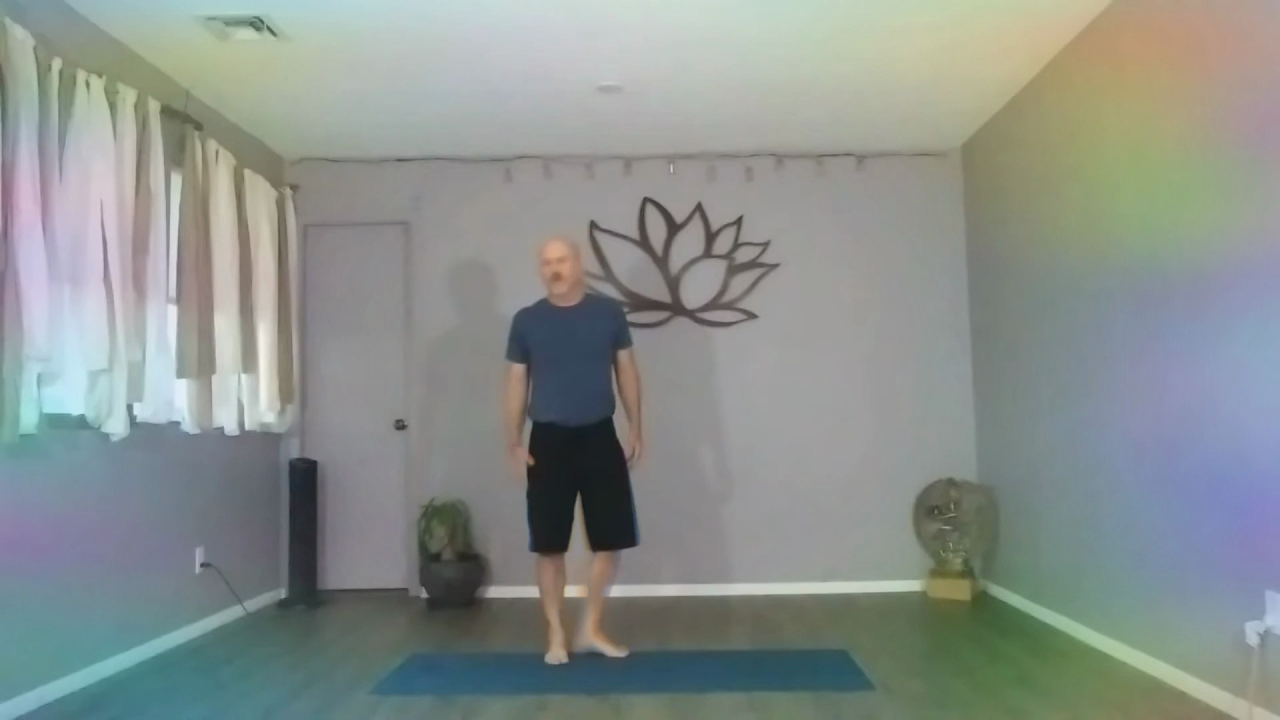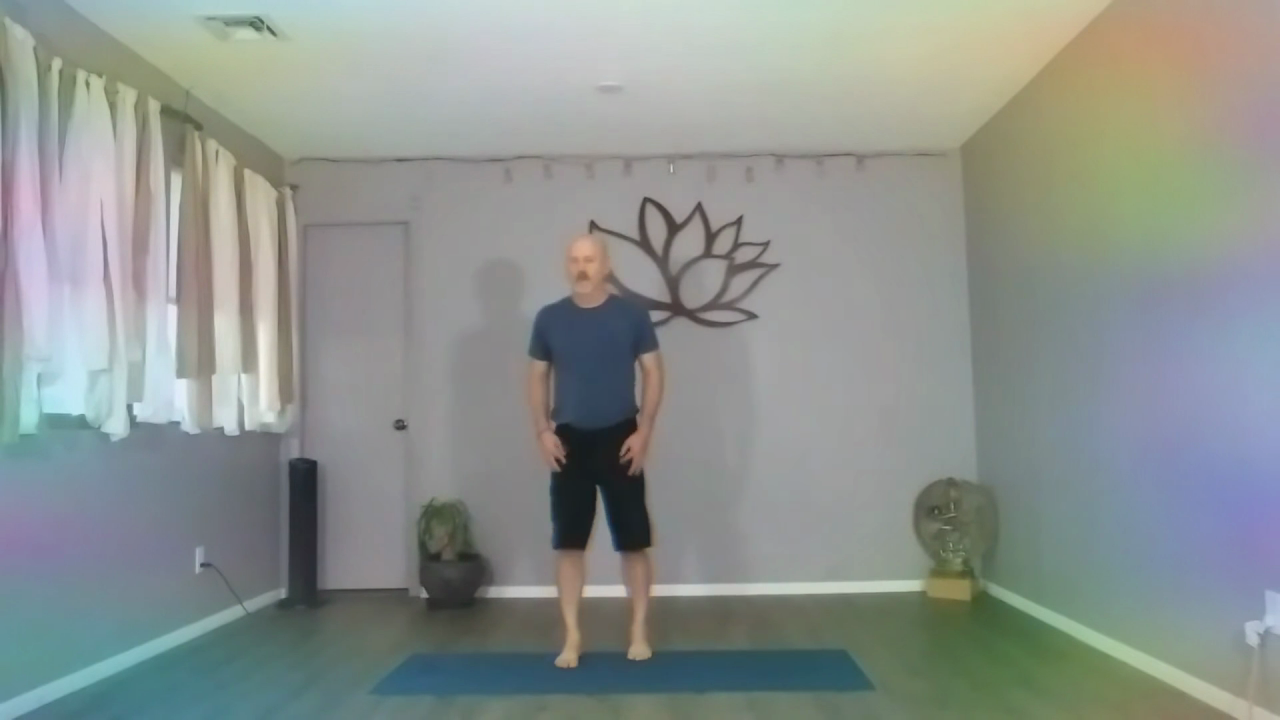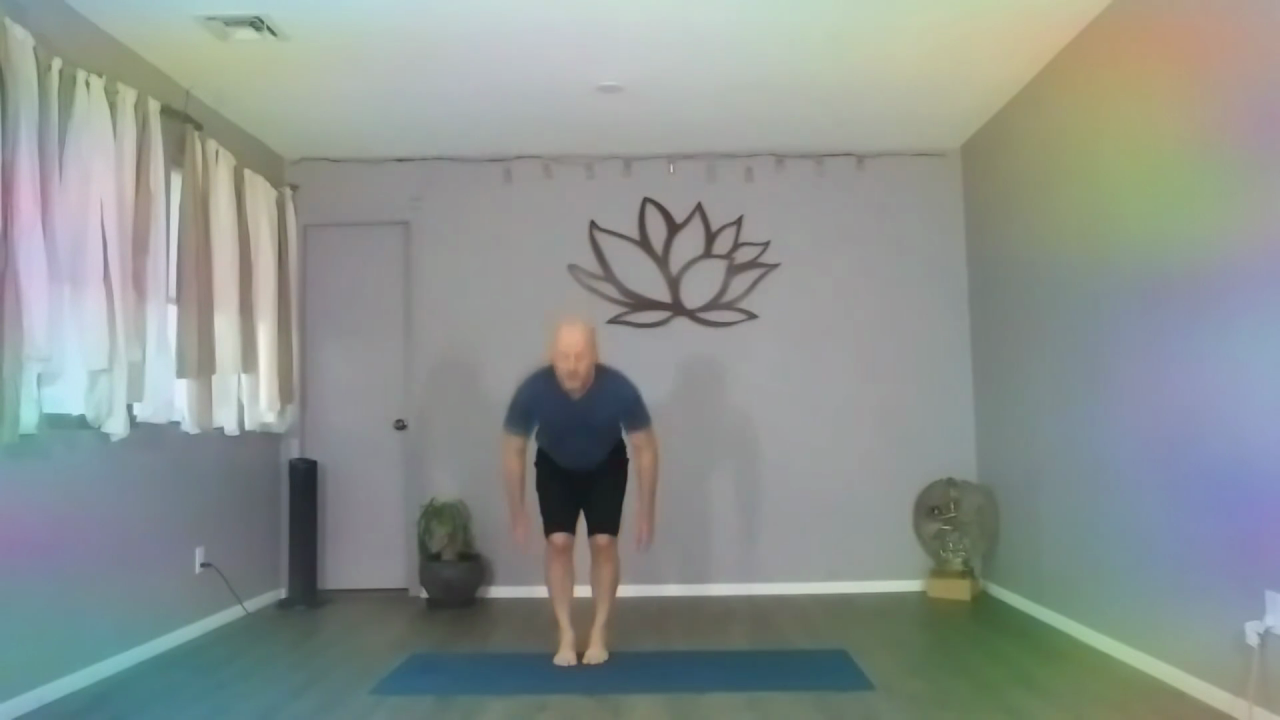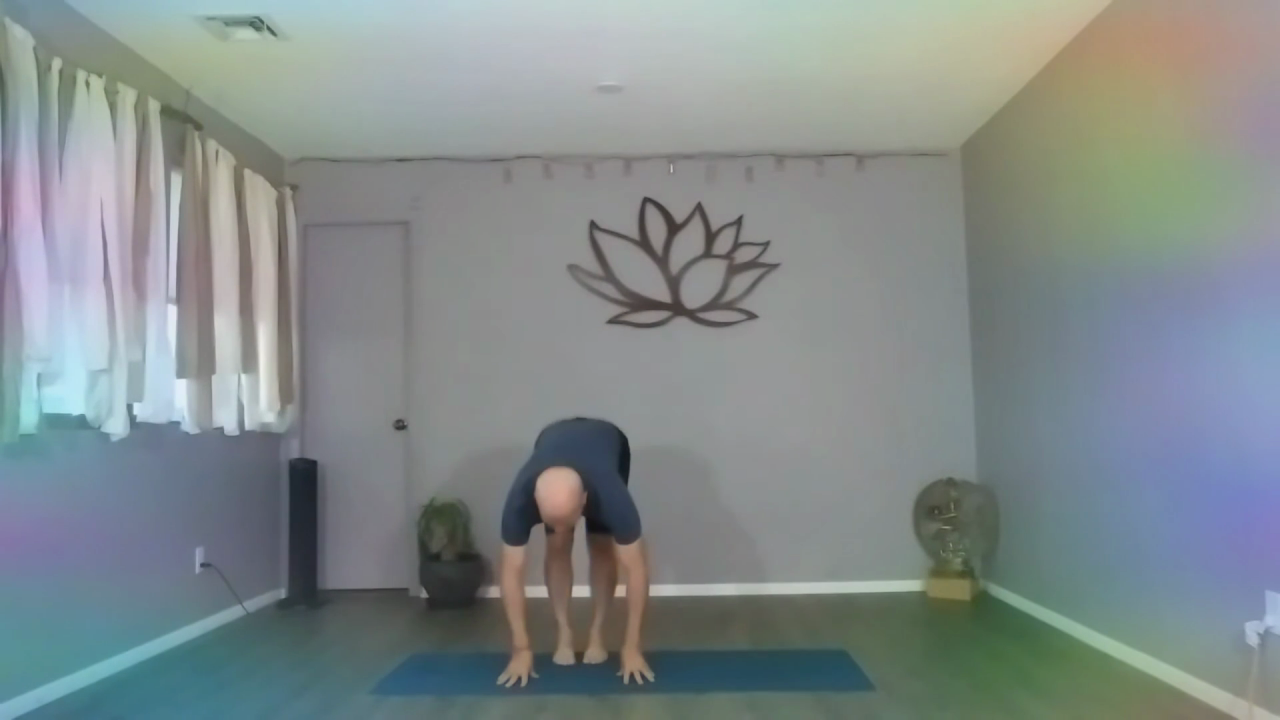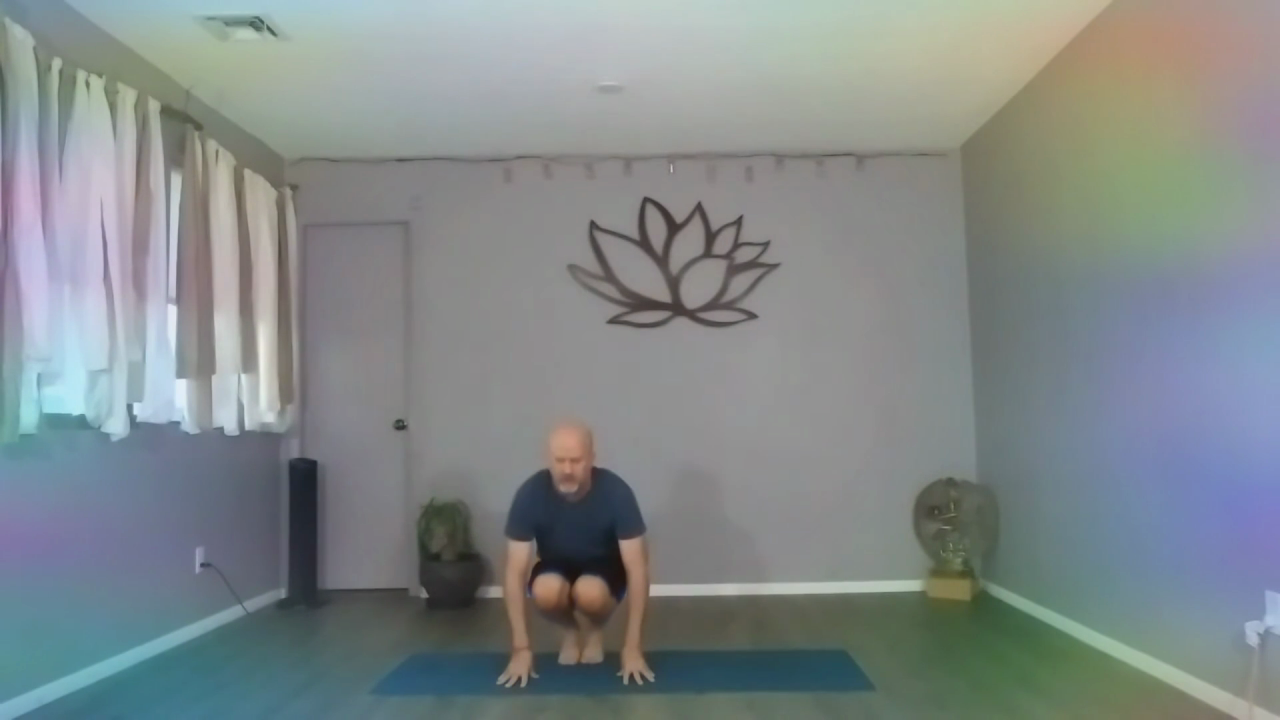
dt=1s
person 1, frame 1
left shoulder: (609, 313)
right shoulder: (527, 321)
left elbow: (627, 371)
right elbow: (516, 382)
left wrist: (636, 430)
right wrist: (515, 442)
left hip: (600, 436)
right hip: (549, 439)
left knee: (610, 539)
right knee: (549, 545)
left ankle: (590, 629)
right ankle: (556, 635)
person 1, frame 2
left shoulder: (632, 314)
right shoulder: (549, 318)
left elbow: (653, 374)
right elbow: (537, 378)
left wrist: (643, 432)
right wrist: (543, 430)
left hip: (620, 439)
right hip: (569, 441)
left knee: (634, 542)
right knee: (568, 544)
left ankle: (638, 631)
right ankle: (572, 636)
person 1, frame 3
left shoulder: (620, 389)
right shoulder: (533, 390)
left elbow: (645, 448)
right elbow: (514, 450)
left wrist: (646, 514)
right wrist: (517, 515)
left hip: (605, 466)
right hip: (554, 468)
left knee: (603, 542)
right knee: (558, 542)
left ankle: (598, 634)
right ankle: (566, 636)
person 1, frame 4
left shoulder: (611, 496)
right shoulder: (521, 499)
left elbow: (635, 568)
right elbow: (512, 572)
left wrist: (632, 647)
right wrist: (521, 649)
left knee: (601, 546)
right knee: (557, 545)
left ankle: (596, 633)
right ankle: (564, 633)
person 1, frame 5
left shoulder: (616, 492)
right shoulder: (530, 494)
left elbow: (637, 567)
right elbow: (515, 569)
left wrist: (632, 647)
right wrist: (521, 649)
left hip: (603, 567)
right hip: (556, 567)
left knee: (589, 593)
right knee: (545, 592)
left ankle: (594, 630)
right ankle: (571, 630)
